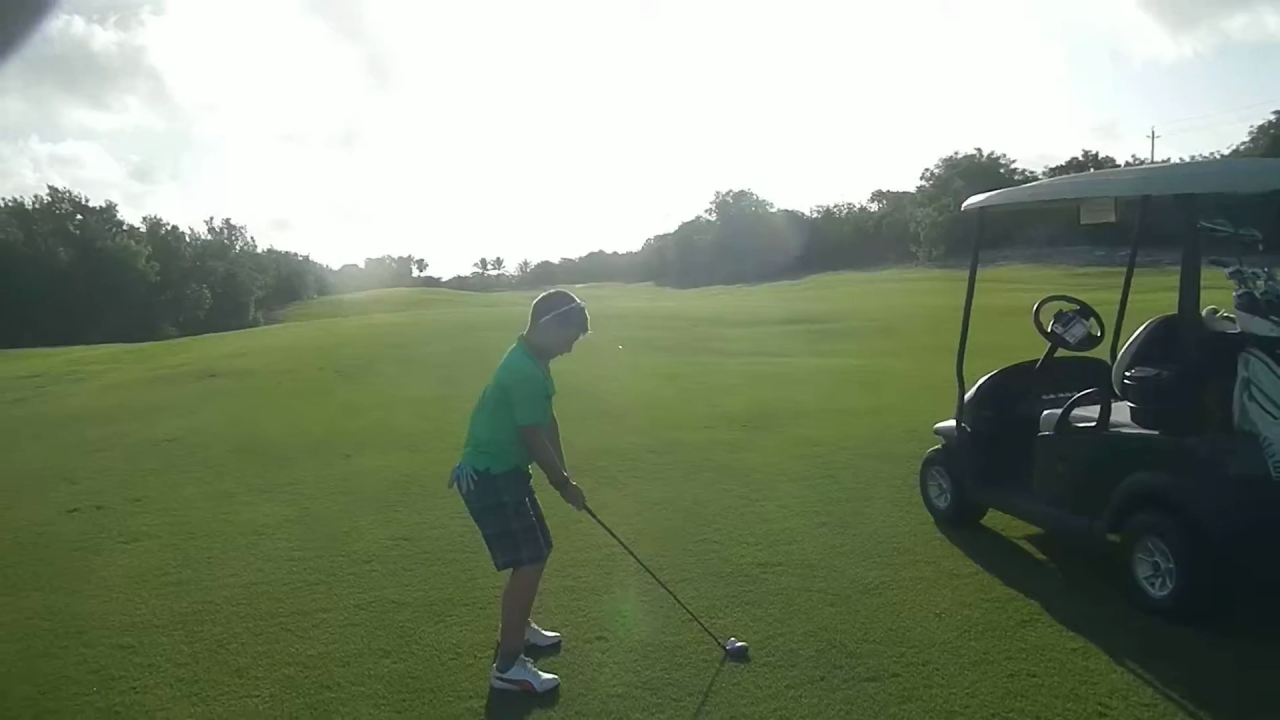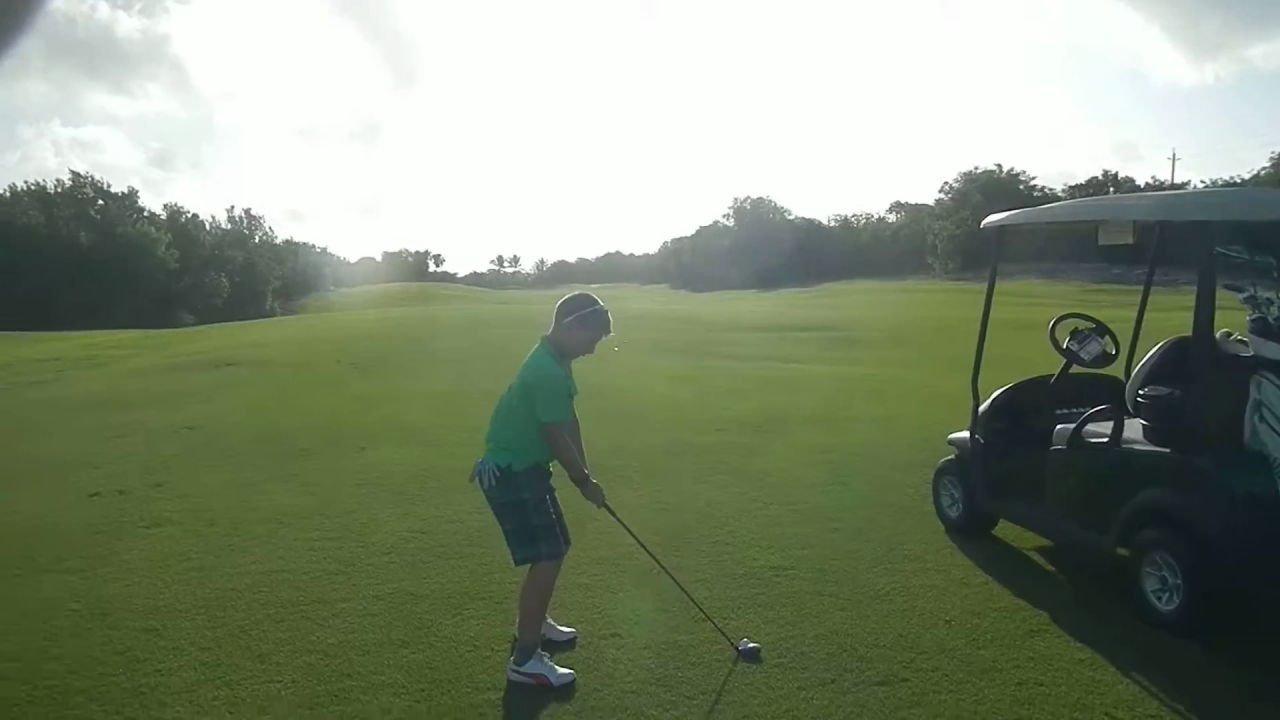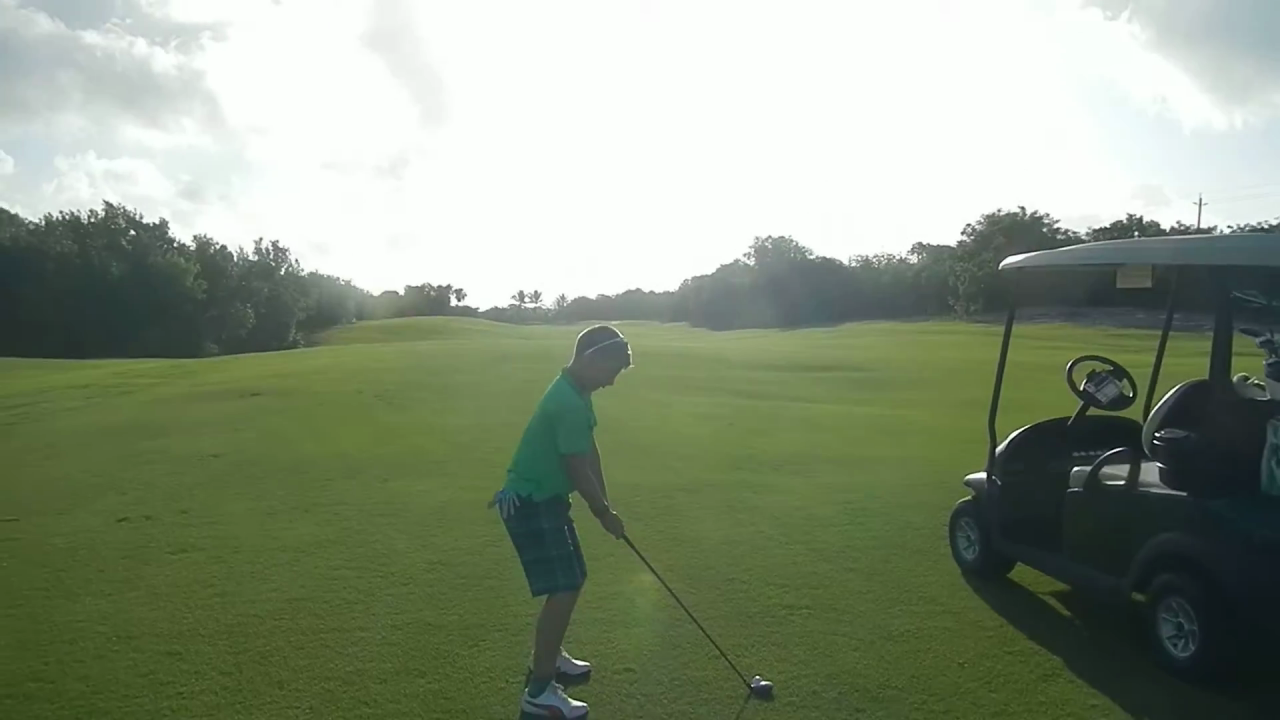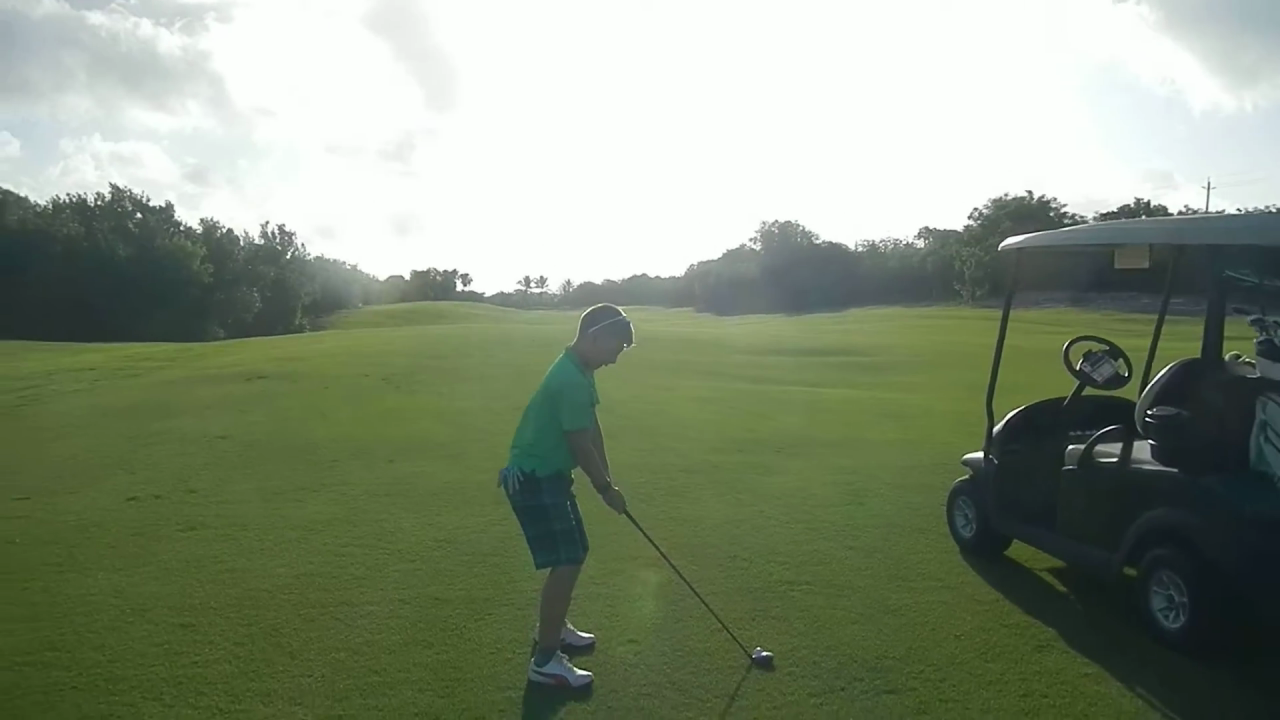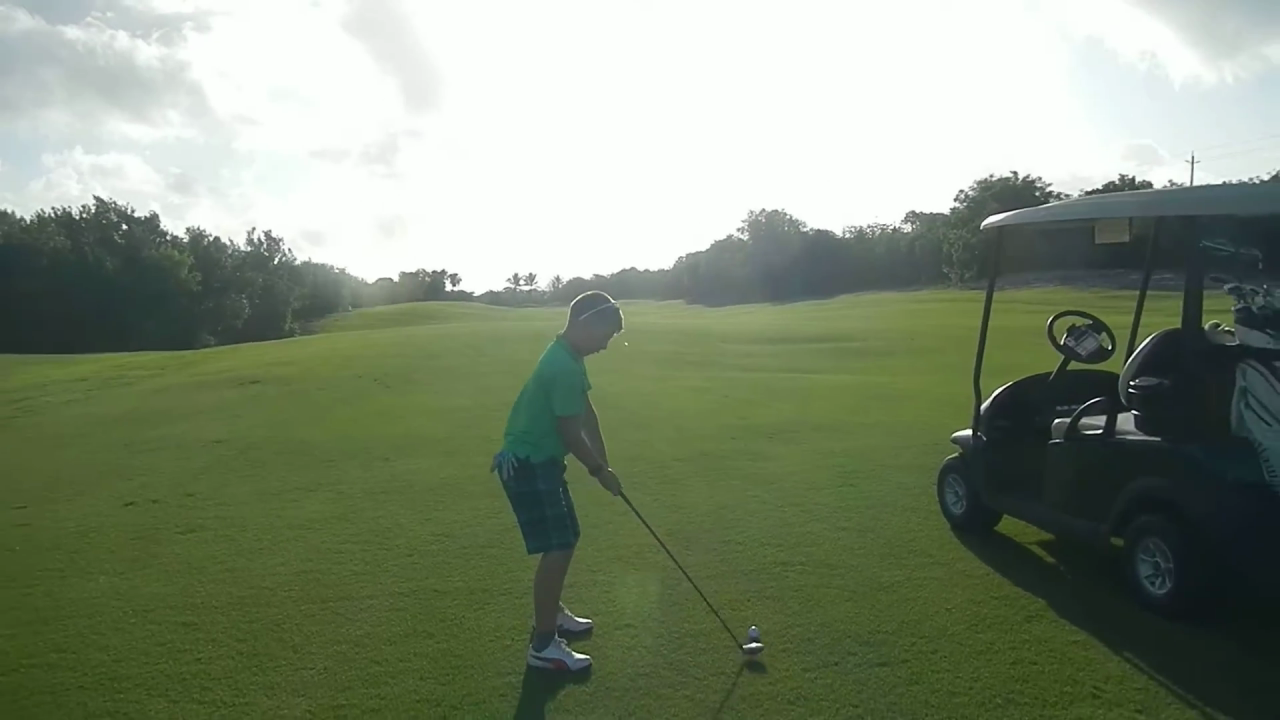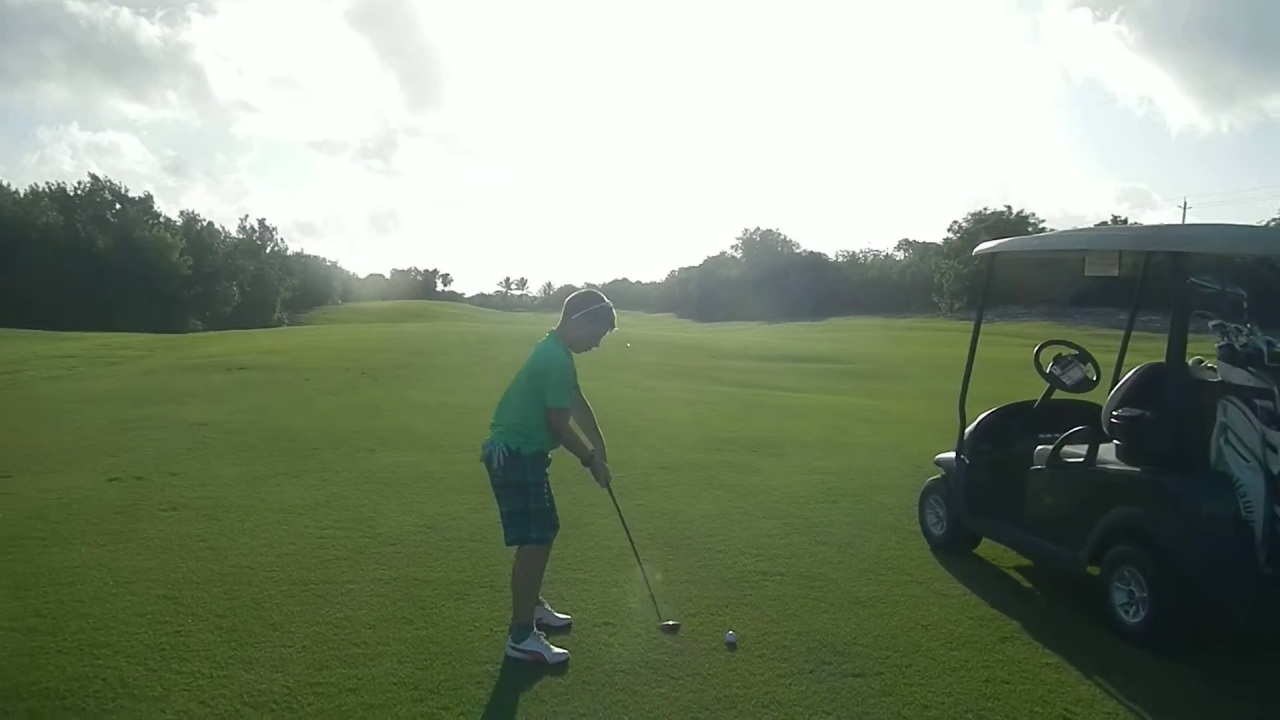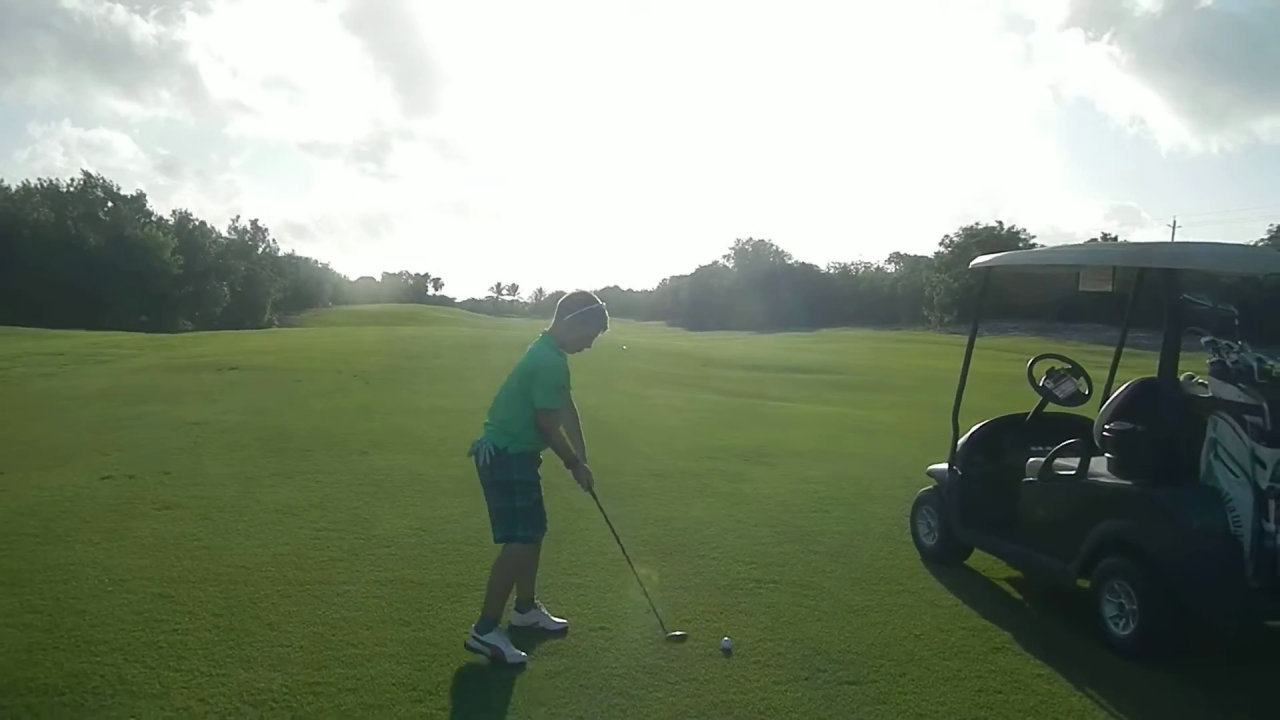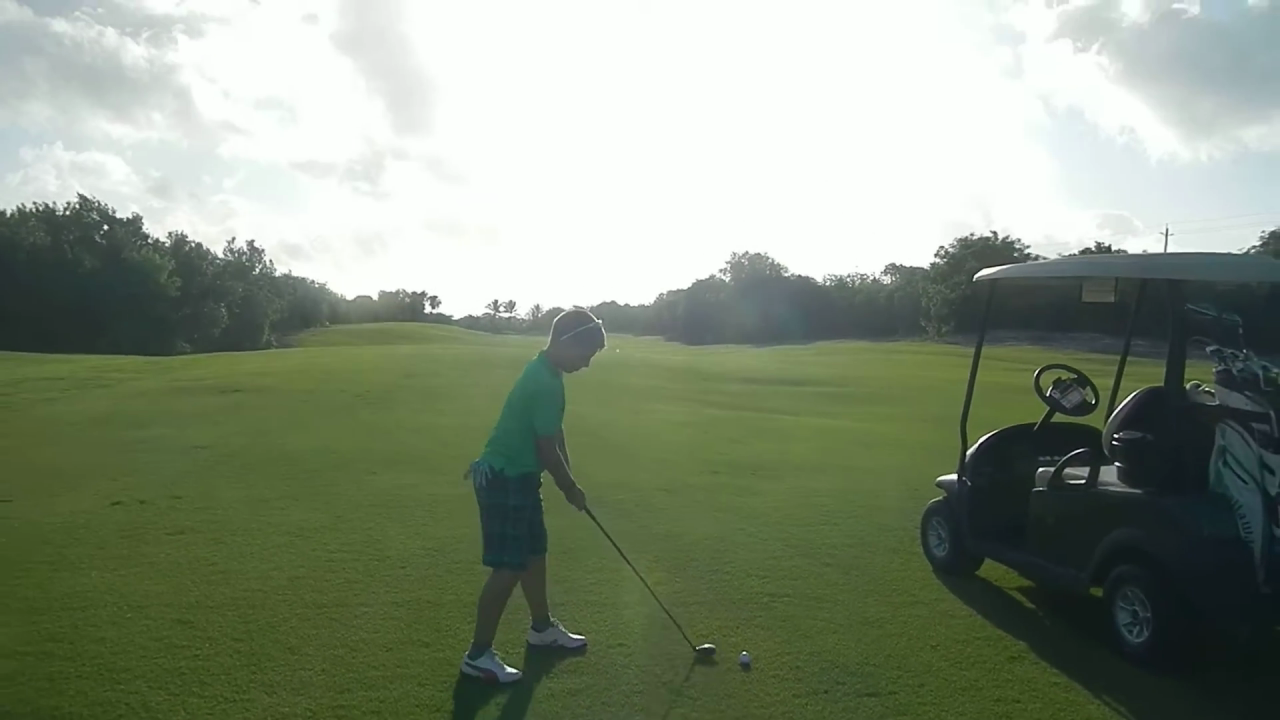
dt=0.2s
person 1, frame 1
left shoulder: (534, 362)
right shoulder: (522, 372)
left elbow: (548, 421)
right elbow: (534, 438)
left wrist: (563, 473)
right wrist: (563, 484)
left hip: (505, 470)
right hip: (489, 477)
left knee: (536, 552)
right knee: (528, 562)
left ankle: (519, 627)
right ankle: (508, 665)
person 1, frame 2
left shoulder: (556, 361)
right shoulder: (546, 371)
left elbow: (569, 420)
right elbow: (556, 436)
left wrist: (584, 471)
right wrist: (584, 481)
left hip: (525, 467)
right hip: (510, 473)
left knee: (556, 547)
right knee: (546, 558)
left ankle: (534, 621)
right ankle: (524, 659)
person 1, frame 3
left shoulder: (576, 393)
right shoulder: (567, 403)
left elbow: (590, 452)
right elbow: (577, 467)
left wrist: (605, 504)
right wrist: (604, 513)
left hip: (545, 497)
right hip: (530, 504)
left knee: (573, 580)
right knee: (563, 590)
left ankle: (549, 654)
person 1, frame 4
left shoulder: (579, 371)
right shoulder: (569, 380)
left elbow: (592, 428)
right elbow: (579, 443)
left wrist: (607, 479)
right wrist: (605, 488)
left hip: (548, 473)
right hip: (534, 479)
left knee: (573, 554)
right knee: (566, 562)
left ankle: (554, 626)
right ankle: (545, 659)
person 1, frame 5
left shoulder: (570, 358)
right shoulder: (561, 367)
left elbow: (586, 412)
right elbow: (570, 431)
left wrist: (603, 461)
right wrist: (599, 471)
left hip: (541, 460)
right hip: (528, 465)
left knee: (565, 540)
right knee: (557, 548)
left ankle: (551, 611)
right ankle: (543, 644)
person 1, frame 6
left shoulder: (557, 353)
right shoulder: (555, 360)
left elbow: (579, 405)
right elbow: (559, 423)
left wrist: (601, 451)
right wrist: (590, 460)
left hip: (524, 453)
right hip: (515, 457)
left knee: (544, 534)
right knee: (533, 542)
left ankle: (532, 605)
right ankle: (522, 635)
person 1, frame 7
left shoulder: (551, 355)
right shoulder: (547, 361)
left elbow: (566, 409)
right elbow: (547, 424)
left wrist: (582, 456)
right wrist: (574, 463)
left hip: (517, 453)
right hip: (505, 455)
left knee: (532, 534)
right knee: (519, 540)
left ankle: (526, 607)
right ankle: (486, 628)
person 1, frame 8
left shoulder: (546, 373)
right shoulder: (545, 384)
left elbow: (554, 435)
right elbow: (547, 447)
left wrist: (569, 479)
right wrist: (569, 487)
left hip: (517, 475)
right hip: (505, 479)
left knee: (534, 554)
right knee: (510, 566)
left ankle: (542, 626)
right ankle: (478, 654)
